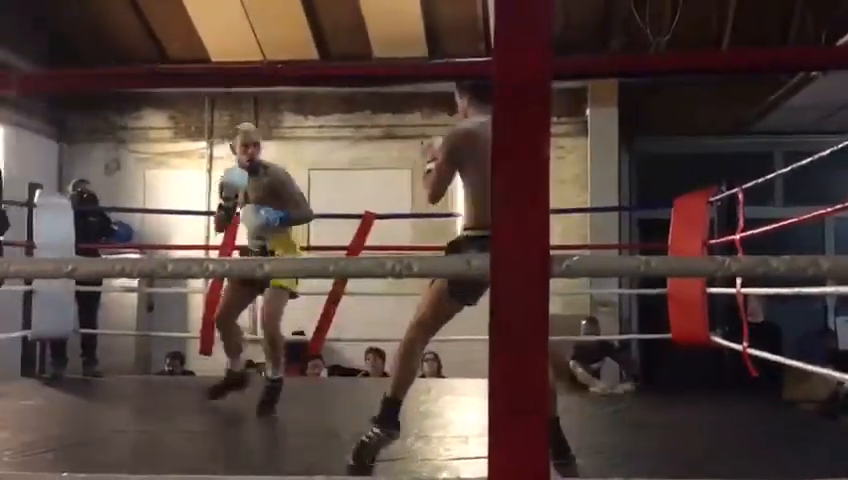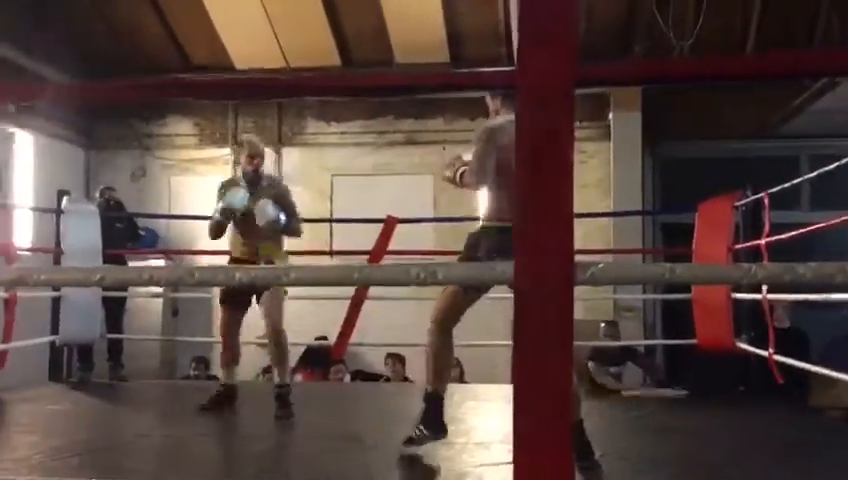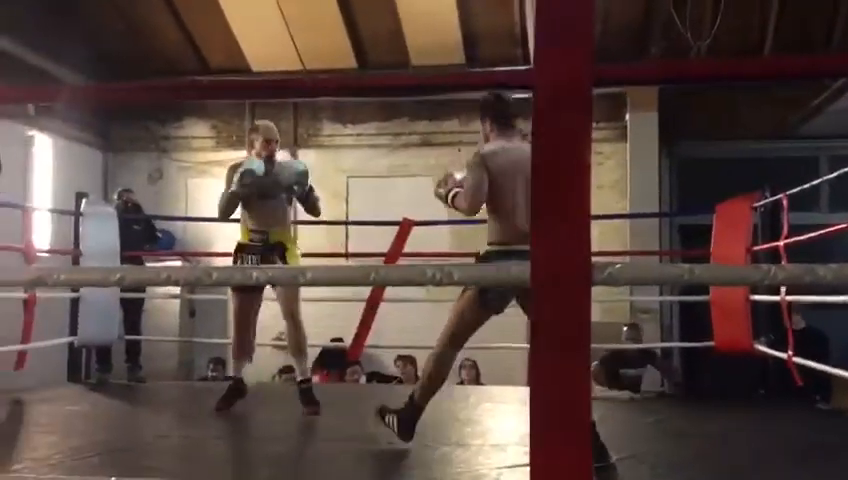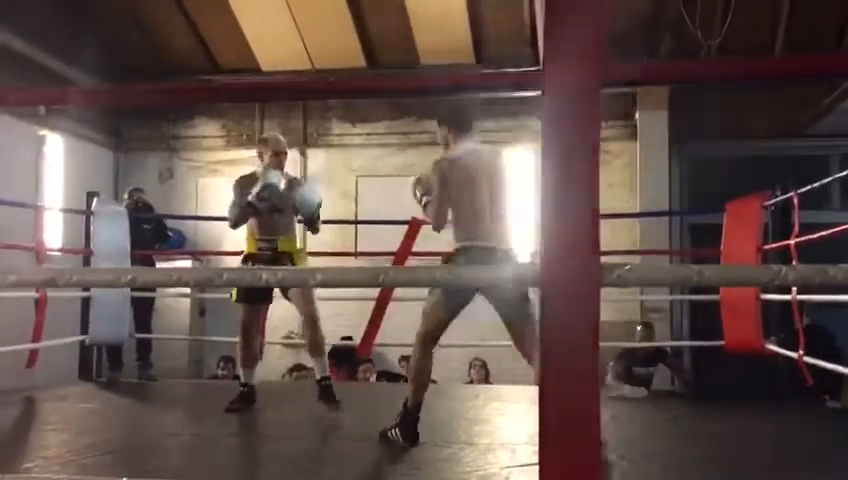
dt=0.2s
person 1, frame 1
left shoulder: (462, 135)
left elbow: (433, 194)
left wrist: (433, 162)
left hip: (477, 245)
left knee: (417, 333)
left ankle: (386, 421)
right ankle: (558, 446)
person 1, frame 2
left shoulder: (493, 130)
left elbow: (479, 180)
left wrist: (459, 172)
left hip: (497, 236)
left knee: (441, 322)
left ankle: (433, 417)
person 1, frame 3
left shoulder: (485, 156)
right shoulder: (535, 156)
left elbow: (473, 205)
left wrist: (451, 194)
left hip: (502, 258)
left knee: (449, 343)
left ankle: (407, 419)
person 1, frame 4
left shoulder: (446, 163)
right shoulder: (496, 158)
left elbow: (436, 222)
left wrist: (423, 195)
left hip: (469, 259)
right hip: (505, 257)
left knee: (425, 339)
right knee: (533, 350)
left ankle: (407, 426)
person 2, frame 1
left shoulder: (276, 176)
right shoulder: (235, 178)
left elbow: (306, 213)
right elbow: (220, 226)
left wrist: (279, 218)
right wrist: (226, 201)
left hip: (280, 254)
right hip: (254, 254)
left knee: (269, 321)
right knee: (223, 316)
left ankle: (273, 385)
right ankle: (235, 374)
person 2, frame 2
left shoulder: (276, 188)
right shoulder: (228, 188)
left elbow: (297, 230)
right elbow: (214, 235)
left wrist: (282, 222)
right wrist: (221, 215)
left hip: (270, 262)
right hip: (240, 263)
left knee: (274, 326)
right knee: (228, 332)
left ankle: (283, 391)
right ankle: (227, 389)
person 2, frame 3
left shoulder: (287, 170)
right shoulder: (237, 171)
left elbow: (315, 211)
right elbow: (222, 213)
left wrist: (304, 187)
right wrist: (236, 188)
left hip: (281, 248)
right hip: (249, 249)
left knee: (292, 315)
right knee: (242, 320)
left ankle: (305, 386)
right ankle: (237, 383)
person 2, frame 4
left shoulder: (295, 185)
right shoulder: (244, 183)
left elbow: (314, 229)
right elbow: (234, 221)
left wrist: (312, 214)
right wrist: (254, 197)
left hip: (288, 257)
right hip: (257, 259)
left knee: (310, 315)
right knee: (248, 328)
left ankle: (324, 384)
right ankle: (247, 389)
person 3, frame 1
left shoulder: (95, 214)
left elbow: (110, 233)
left wrist: (95, 205)
left knee: (89, 317)
left ankle: (90, 362)
right ankle: (58, 363)
person 3, frame 2
left shoulder: (122, 220)
left elbow: (136, 237)
left wrist: (124, 213)
left knee: (115, 323)
left ankle: (116, 367)
right ankle: (84, 368)
person 3, frame 3
left shoulder: (140, 222)
left elbow: (154, 239)
left wrist: (141, 214)
left knee: (133, 324)
left ankle: (134, 367)
right ankle: (103, 369)
person 3, frame 4
left shoulder: (150, 220)
left elbow: (165, 238)
left wrist: (151, 212)
left knee: (144, 323)
left ankle: (144, 366)
right ankle: (114, 367)
